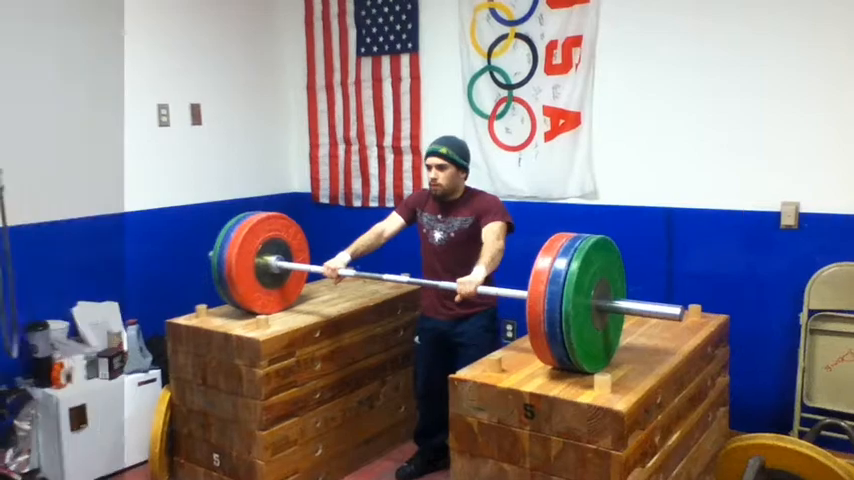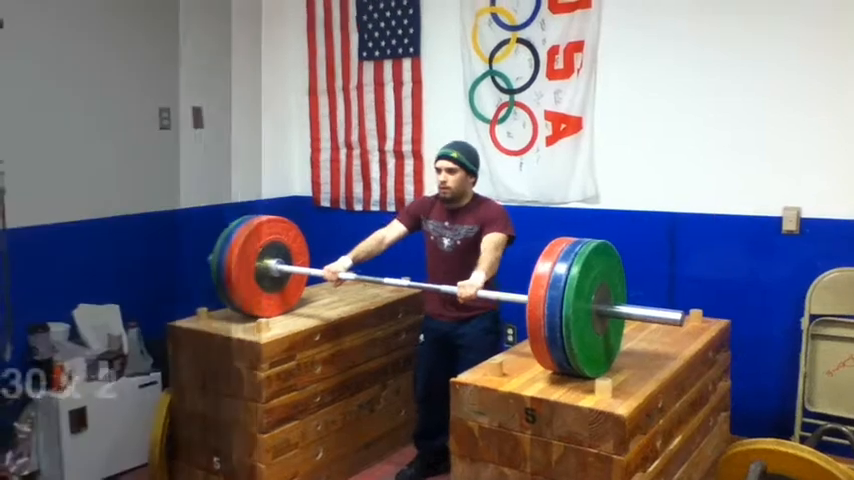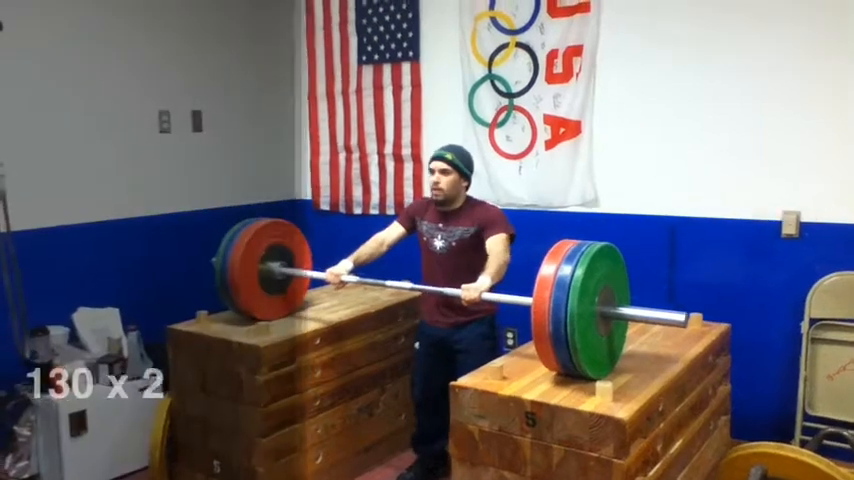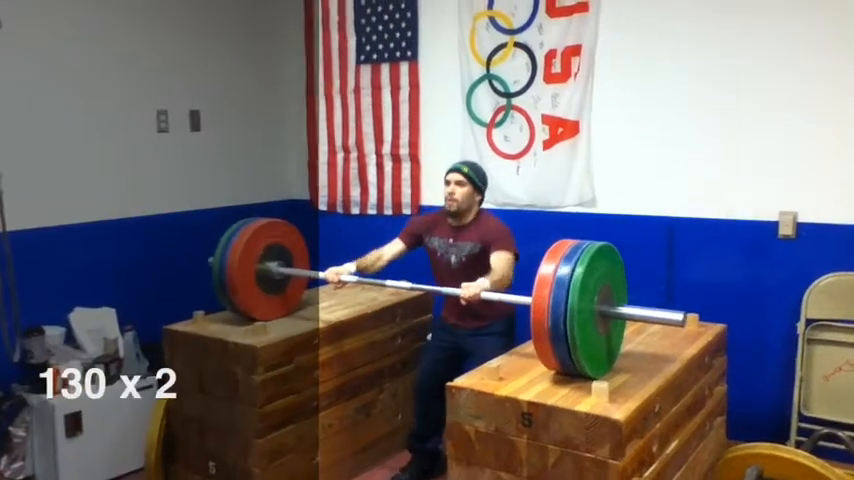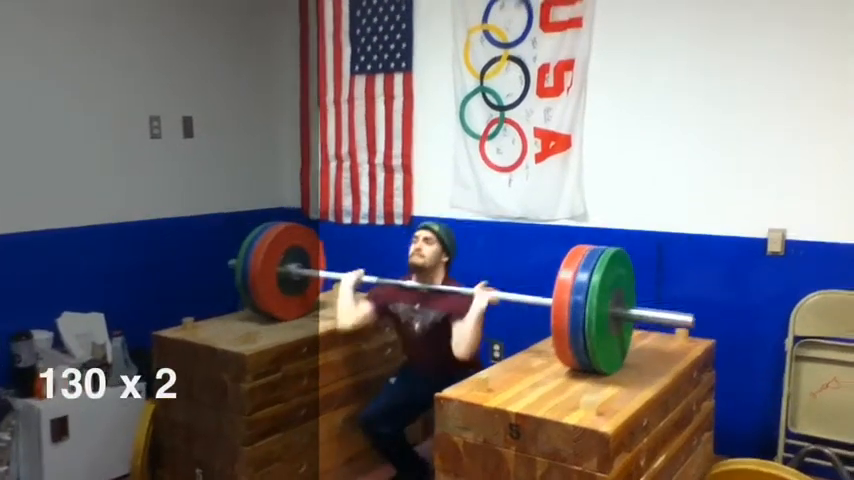
dt=0.4s
person 1, frame 1
left shoulder: (486, 205)
right shoulder: (420, 201)
left elbow: (494, 241)
right elbow: (383, 230)
left wrist: (478, 275)
right wrist: (345, 256)
left hip: (475, 319)
right hip: (432, 316)
right knee: (427, 388)
right ankle: (431, 451)
person 1, frame 2
left shoulder: (491, 213)
right shoulder: (424, 207)
left elbow: (491, 251)
right elbow: (385, 236)
left wrist: (476, 280)
right wrist: (347, 261)
left hip: (477, 321)
right hip: (436, 318)
right knee: (428, 390)
person 1, frame 3
left shoulder: (487, 215)
right shoulder: (420, 209)
left elbow: (500, 252)
right elbow: (385, 239)
left wrist: (483, 283)
right wrist: (348, 264)
left hip: (475, 327)
right hip: (432, 324)
right knee: (426, 395)
person 1, frame 4
left shoulder: (493, 230)
right shoulder: (426, 224)
left elbow: (503, 271)
right elbow: (385, 254)
left wrist: (481, 287)
right wrist: (349, 269)
left hip: (491, 330)
right hip: (451, 324)
right knee: (426, 388)
person 1, frame 5
left shoulder: (457, 299)
right shoulder: (392, 292)
left elbow: (463, 353)
right elbow: (346, 322)
left wrist: (478, 307)
right wrist: (348, 284)
left hip: (458, 381)
right hip: (416, 374)
right knee: (374, 420)
